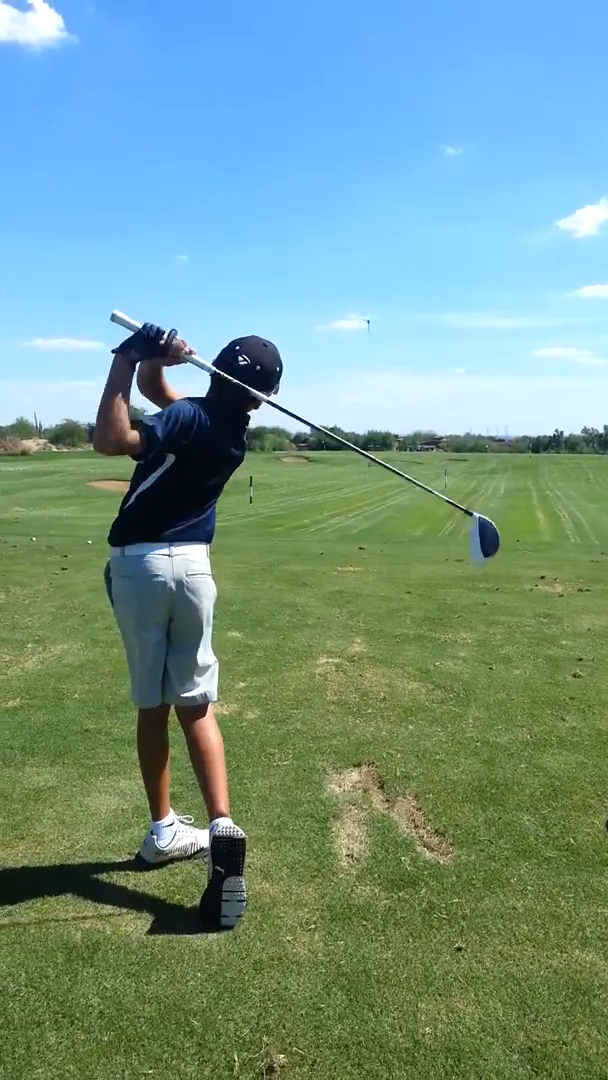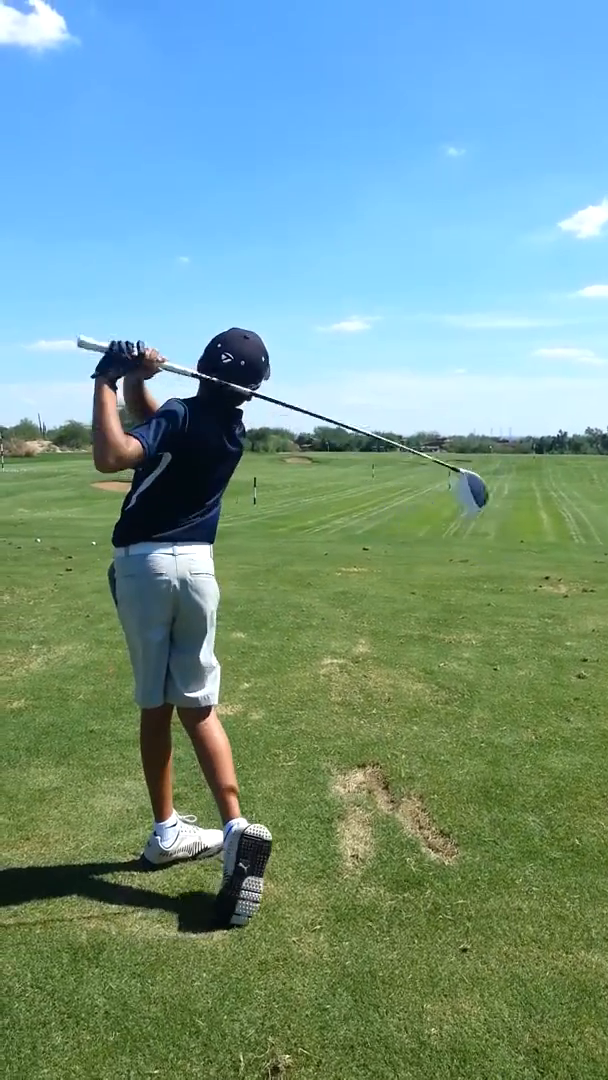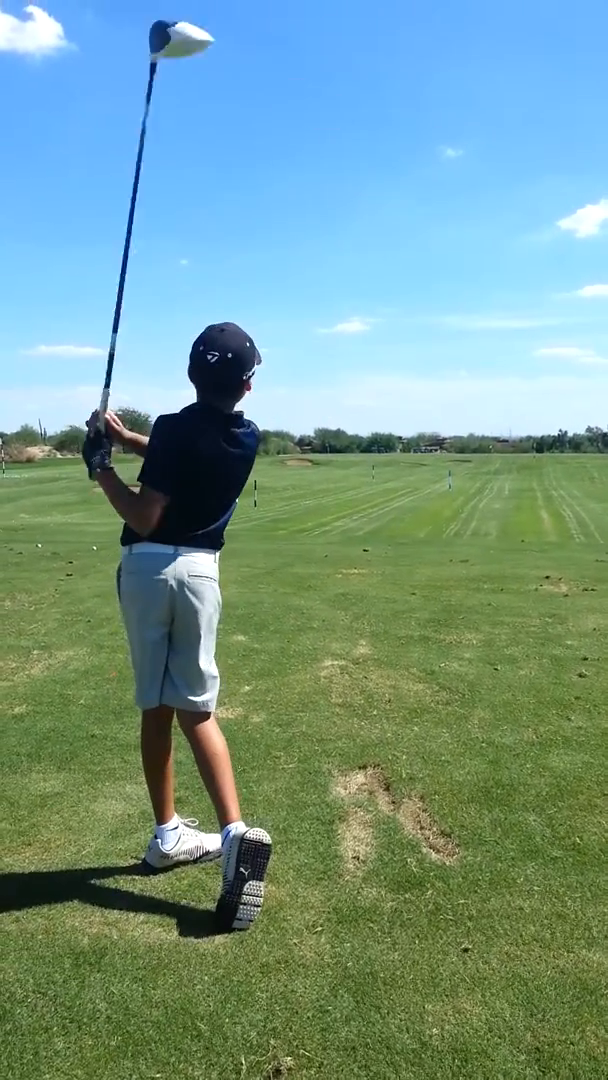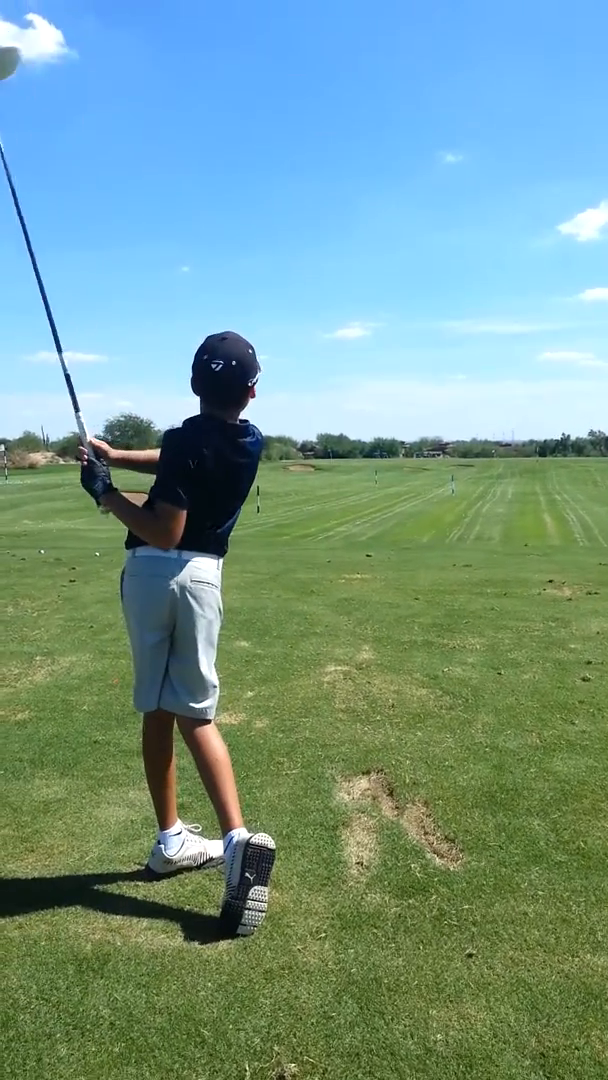
dt=0.4s
person 1, frame 1
left shoulder: (187, 420)
right shoulder: (234, 435)
left elbow: (109, 440)
right elbow: (162, 399)
left wrist: (130, 358)
right wrist: (150, 357)
left hip: (138, 566)
right hip: (191, 567)
left knee: (152, 705)
right knee: (195, 704)
left ankle: (163, 829)
right ankle: (221, 827)
person 1, frame 2
left shoulder: (180, 417)
right shoulder: (231, 430)
left elbow: (110, 456)
left wrist: (107, 380)
right wrist: (137, 379)
left hip: (142, 565)
right hip: (195, 565)
left knee: (155, 704)
right knee: (198, 705)
left ankle: (167, 830)
right ankle: (236, 827)
person 1, frame 3
left shoulder: (174, 428)
right shoulder: (246, 438)
left elbow: (142, 517)
left wrist: (101, 467)
right wrist: (127, 438)
left hip: (146, 568)
right hip: (199, 571)
left knee: (155, 706)
right knee: (196, 709)
left ankle: (167, 834)
right ankle: (235, 832)
person 1, frame 4
left shoulder: (184, 440)
right shoulder: (250, 444)
left elbow: (164, 533)
left wrist: (105, 492)
right wrist: (116, 455)
left hip: (149, 573)
right hip: (201, 577)
left knee: (157, 711)
right knee: (195, 713)
left ankle: (171, 839)
right ankle: (236, 838)
